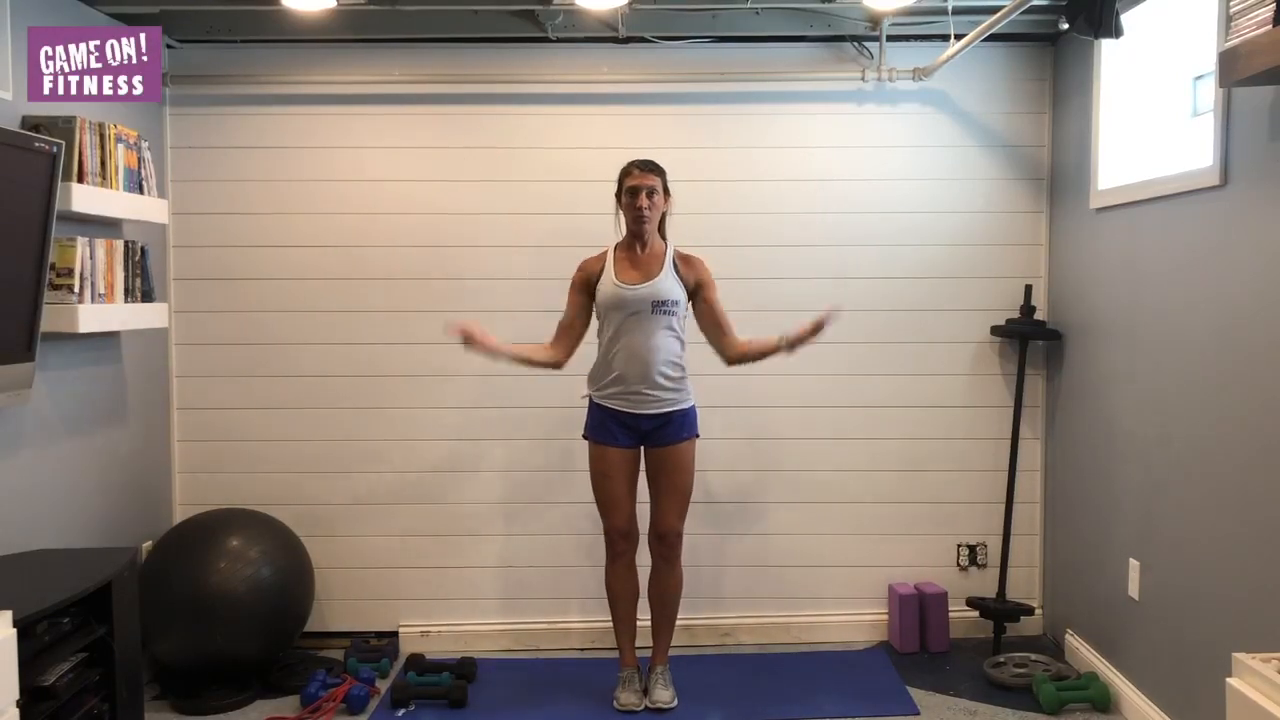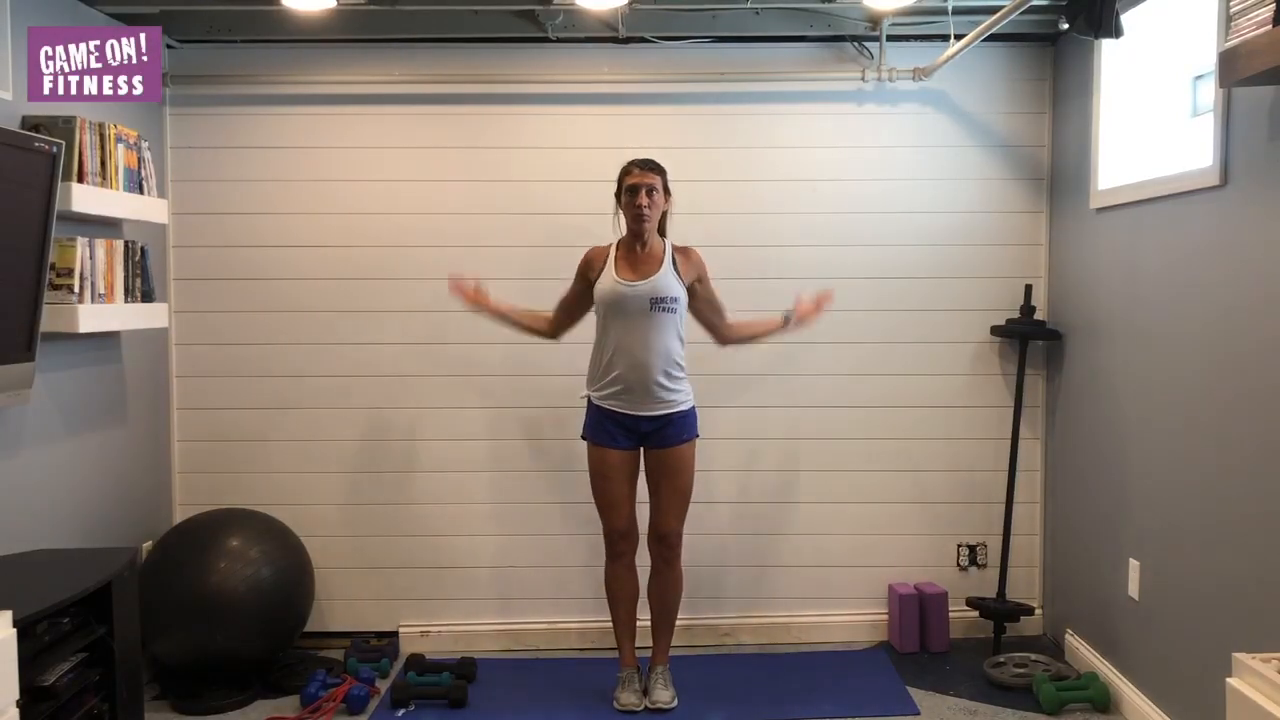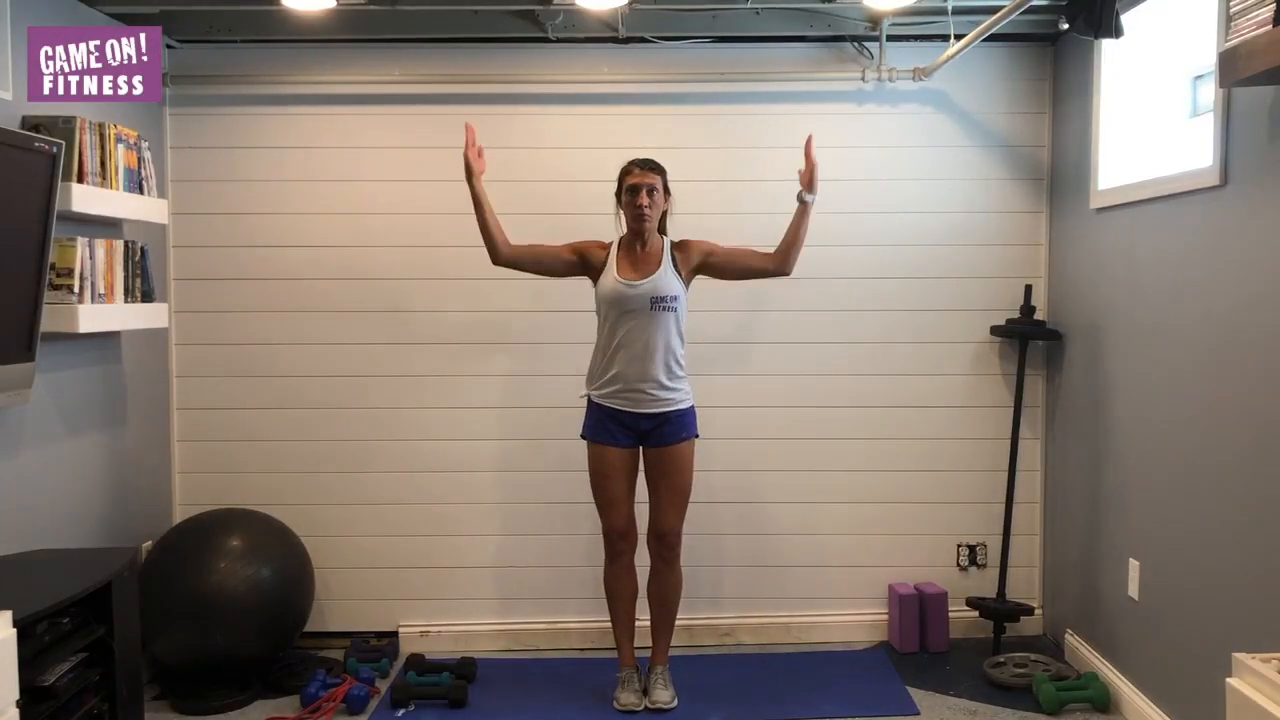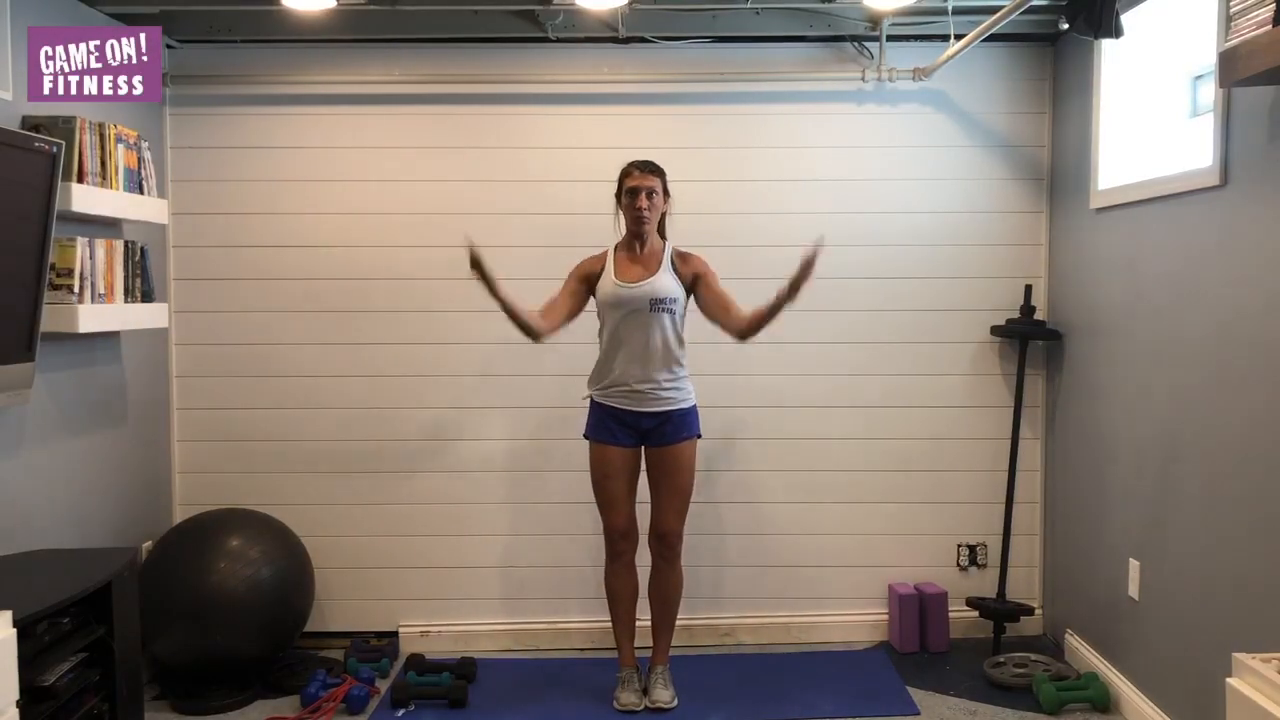
dt=0.3s
person 1, frame 1
left shoulder: (689, 267)
right shoulder: (594, 269)
left elbow: (729, 348)
right elbow: (558, 350)
left wrist: (785, 342)
right wrist: (496, 347)
left hip: (672, 415)
right hip: (611, 415)
left knee: (667, 540)
right knee: (619, 540)
left ankle: (660, 666)
right ankle: (628, 666)
person 1, frame 2
left shoulder: (688, 262)
right shoulder: (596, 261)
left elbow: (725, 331)
right elbow: (553, 324)
left wrist: (788, 319)
right wrist: (491, 306)
left hip: (672, 415)
right hip: (610, 416)
left knee: (667, 542)
right knee: (619, 541)
left ankle: (661, 667)
right ankle: (628, 668)
person 1, frame 3
left shoulder: (689, 255)
right shoulder: (595, 256)
left elbow: (779, 264)
right elbow: (505, 254)
left wrist: (805, 197)
right wrist: (477, 184)
left hip: (671, 413)
right hip: (610, 414)
left knee: (666, 541)
right knee: (618, 541)
left ankle: (661, 665)
right ankle: (627, 667)
person 1, frame 4
left shoulder: (688, 265)
right shoulder: (595, 267)
left elbow: (741, 326)
right elbow: (539, 327)
left wrist: (791, 289)
right wrist: (493, 287)
left hip: (673, 414)
right hip: (612, 414)
left knee: (667, 541)
right knee: (619, 541)
left ankle: (660, 666)
right ankle: (627, 668)
